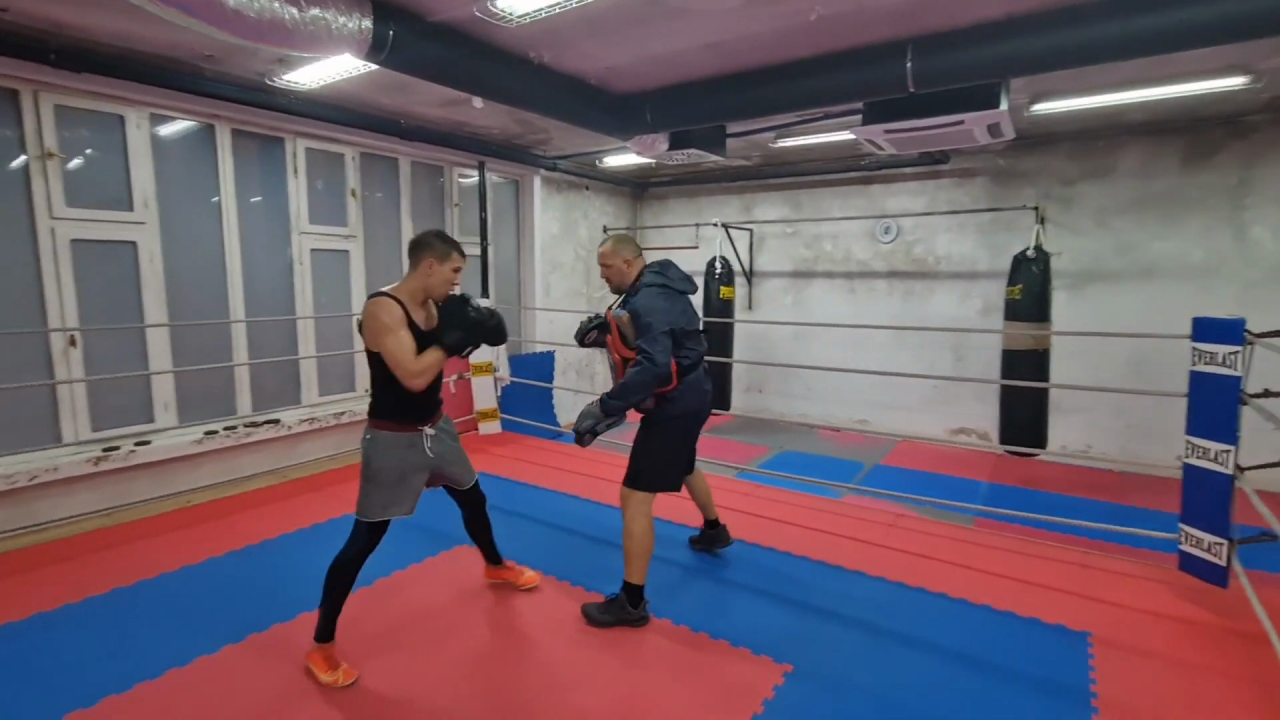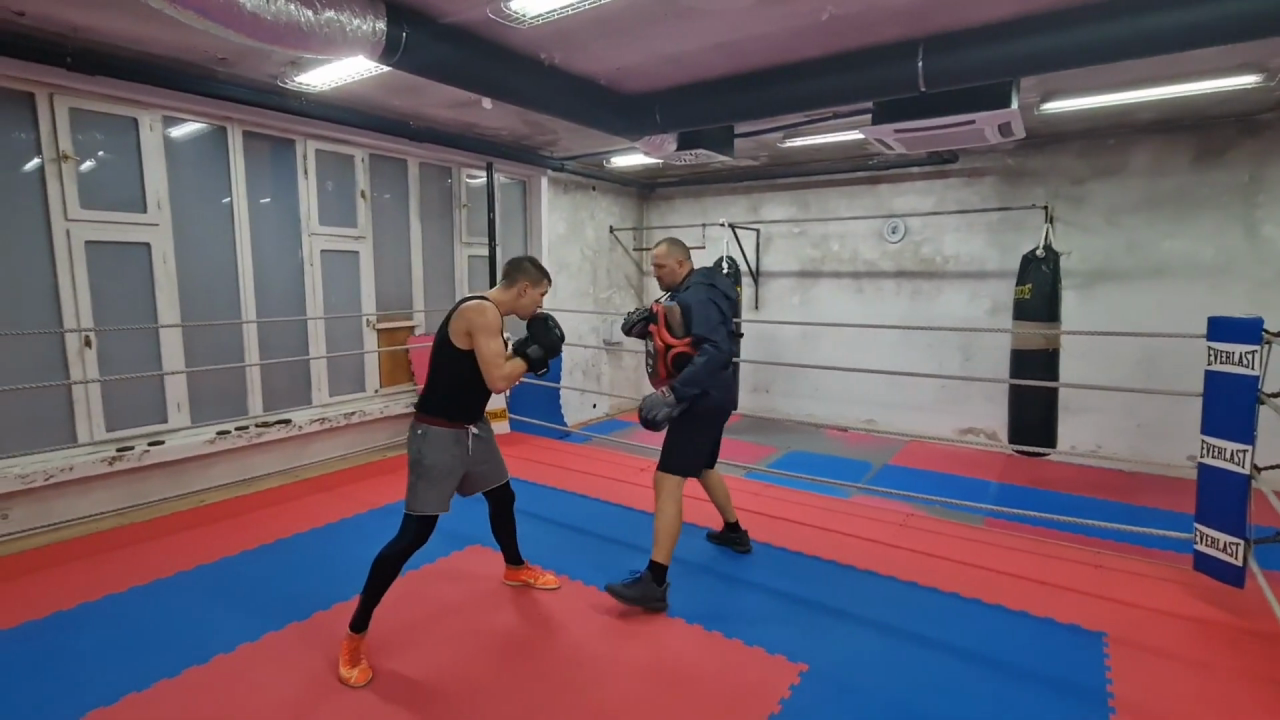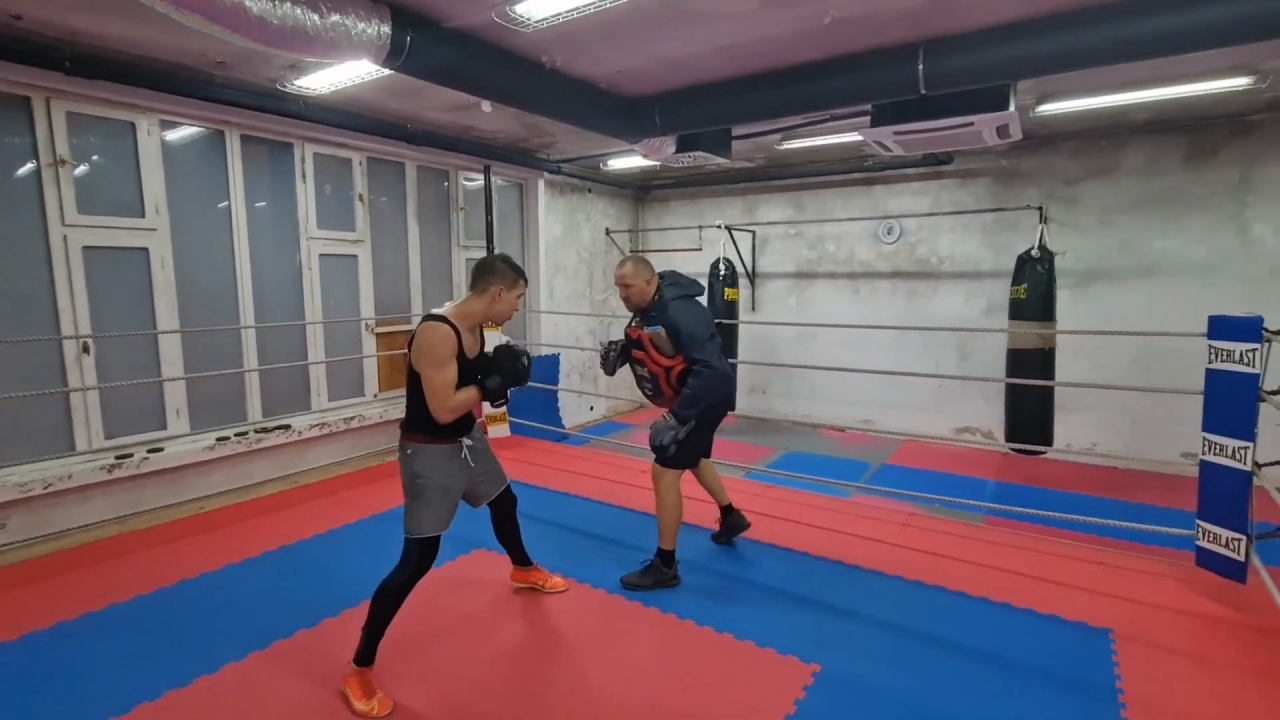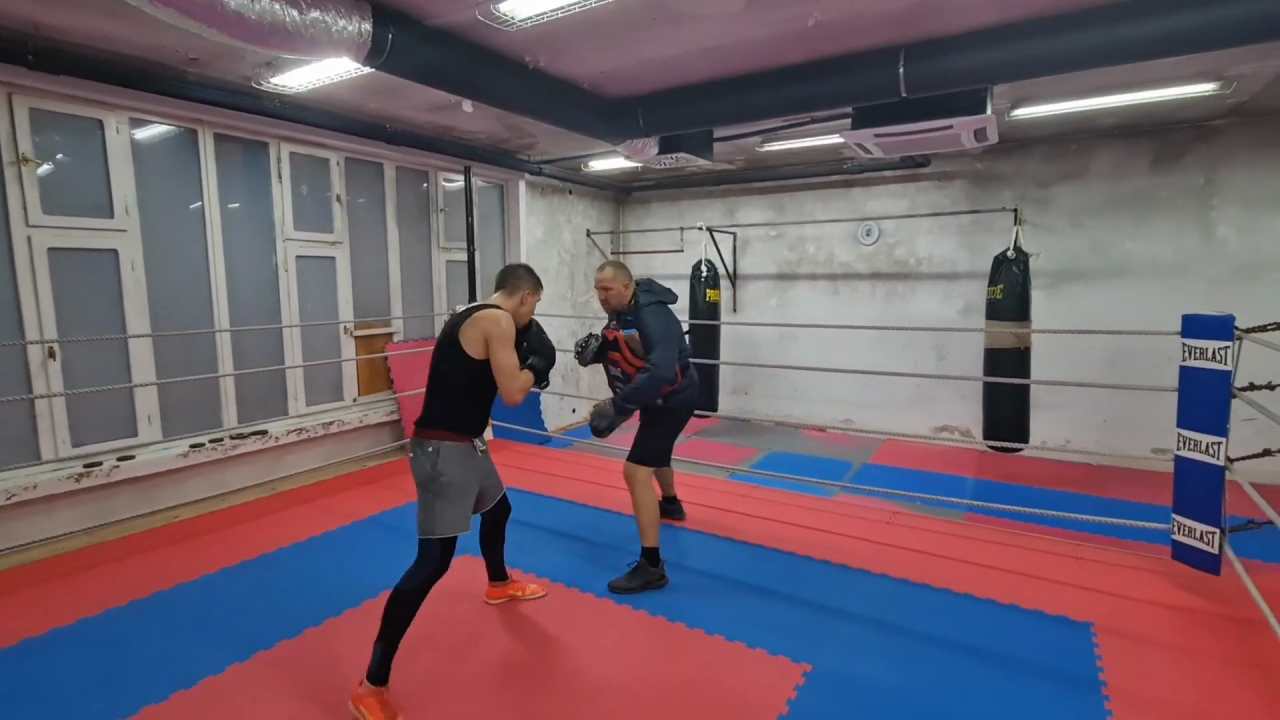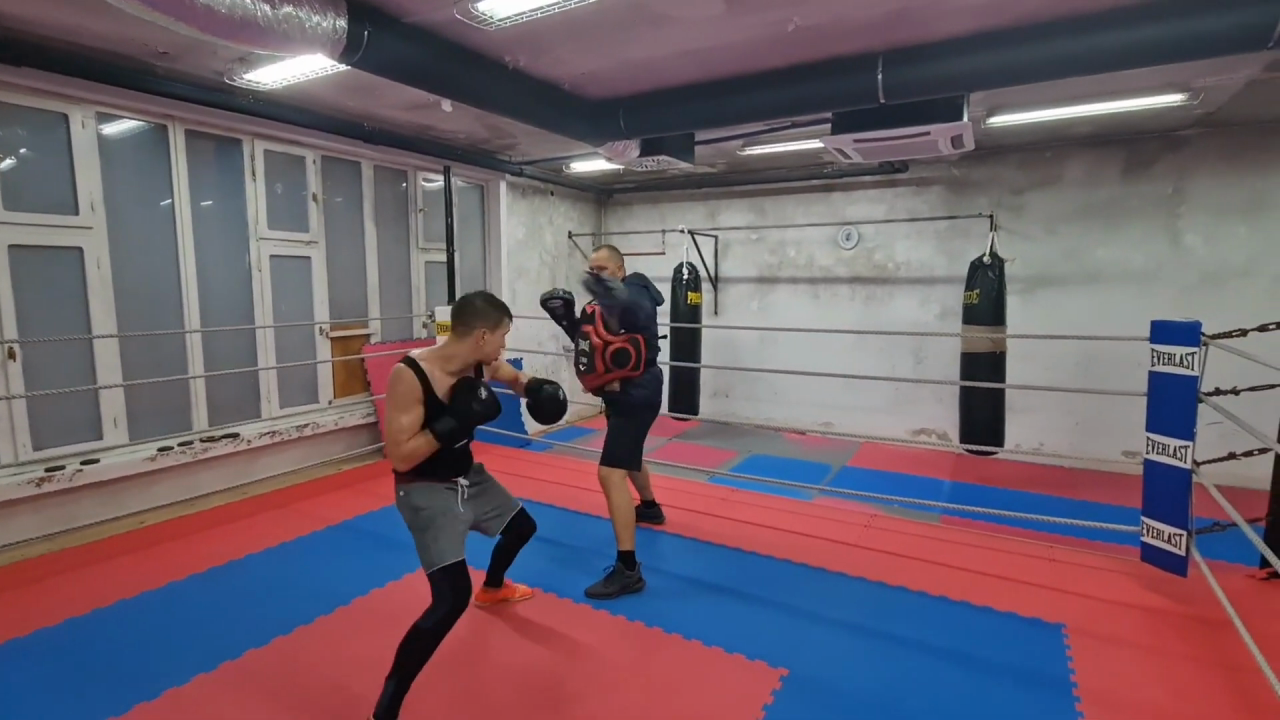
dt=0.5s
person 1, frame 1
left shoulder: (434, 305)
right shoulder: (383, 308)
left elbow: (439, 355)
right elbow: (414, 377)
left wrist: (471, 329)
right wrist: (454, 336)
left hip: (434, 427)
right hip: (393, 438)
left knee: (472, 498)
right knee: (365, 539)
left ankle: (497, 567)
right ankle: (322, 646)
person 1, frame 2
left shoulder: (492, 314)
right shoulder: (479, 312)
left elbow: (497, 372)
right elbow: (497, 379)
left wrist: (535, 348)
right wrist: (535, 350)
left hip: (473, 428)
right hip: (438, 433)
left knee: (502, 496)
right knee: (414, 534)
left ankle: (516, 568)
right ankle: (355, 634)
person 1, frame 3
left shoulder: (474, 326)
right shoulder: (437, 332)
right elbow: (443, 409)
left wrist: (502, 373)
right wrist: (495, 382)
left hip: (468, 440)
right hip: (429, 452)
left knee: (504, 501)
right knee: (417, 560)
left ankle: (524, 569)
right ankle: (359, 669)
person 1, frame 4
left shoulder: (469, 318)
right shoulder: (498, 322)
right elbow: (514, 393)
left wrist: (519, 356)
right wrist: (536, 363)
left hip: (464, 443)
right hip: (442, 449)
left knee: (498, 509)
right knee: (433, 561)
left ankle: (500, 584)
person 1, frame 5
left shoulder: (477, 362)
right shoulder: (408, 374)
left elbow: (510, 374)
right elbow: (400, 458)
left wrist: (536, 389)
right wrist: (452, 421)
left hip: (467, 476)
right hip: (426, 491)
left knee: (522, 526)
right knee: (452, 597)
left ankle: (492, 588)
person 2, frame 1
left shoulder: (648, 303)
right shoulder: (652, 289)
left elbow: (652, 366)
left wrist: (605, 407)
right wrist: (607, 333)
left hip: (674, 406)
right hip: (688, 398)
left knee: (635, 497)
right knee: (683, 466)
left ankle: (631, 602)
right ankle: (714, 529)
person 2, frame 2
left shoulder: (699, 298)
right shoulder: (685, 295)
left elbow: (715, 353)
right elbow: (679, 342)
left wrist: (674, 395)
right wrist: (647, 328)
left hip: (704, 401)
right hip: (704, 399)
left knee: (667, 480)
right knee: (701, 466)
left ankle: (655, 582)
right ankle: (734, 533)
person 2, frame 3
left shoulder: (681, 312)
right shoulder: (647, 309)
left elbow: (708, 368)
right elbow: (648, 350)
left wrist: (677, 418)
right wrist: (621, 352)
left hip: (705, 398)
right hip: (690, 399)
left knee: (664, 472)
right knee: (693, 458)
left ankle: (665, 566)
right ankle: (731, 517)
person 2, frame 4
left shoulder: (654, 318)
right shoulder: (623, 313)
left elbow: (658, 373)
right elbow: (620, 350)
left wrist: (617, 406)
right wrist: (597, 347)
left hip: (672, 399)
right hip: (659, 398)
left knee: (637, 470)
right knee: (654, 452)
left ankle: (651, 567)
right ankle: (670, 503)
person 2, frame 5
left shoulder: (631, 294)
right shoulder: (604, 299)
left elbow: (638, 310)
right elbow: (588, 333)
left wrist: (613, 292)
right wrist: (565, 314)
left hip: (634, 397)
right hip: (622, 395)
left knee: (611, 473)
right knee: (628, 458)
left ankle: (627, 570)
right ankle: (650, 508)
